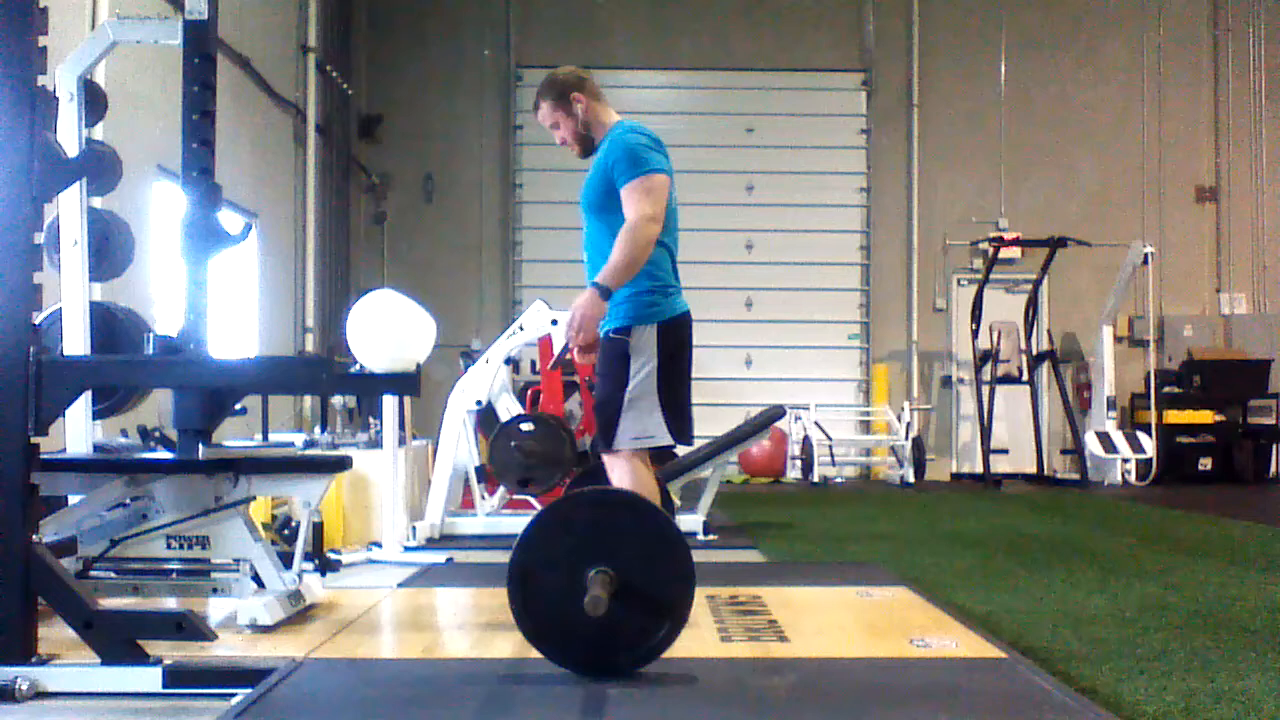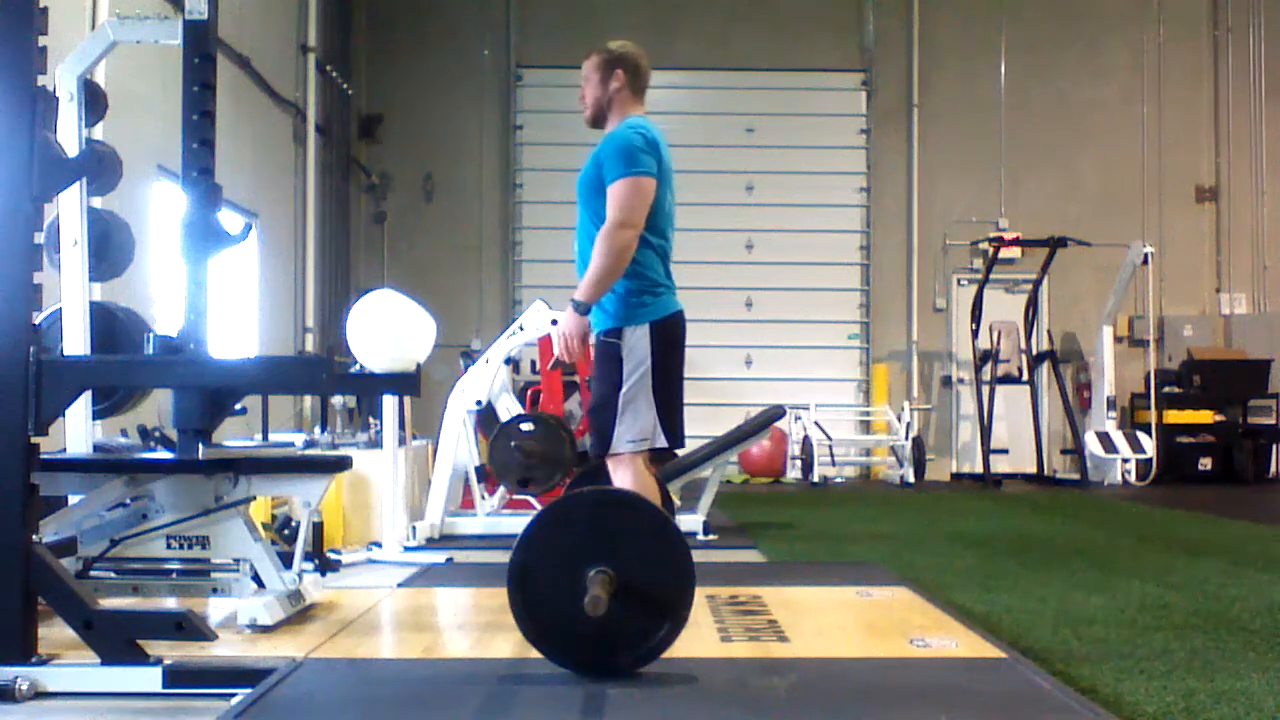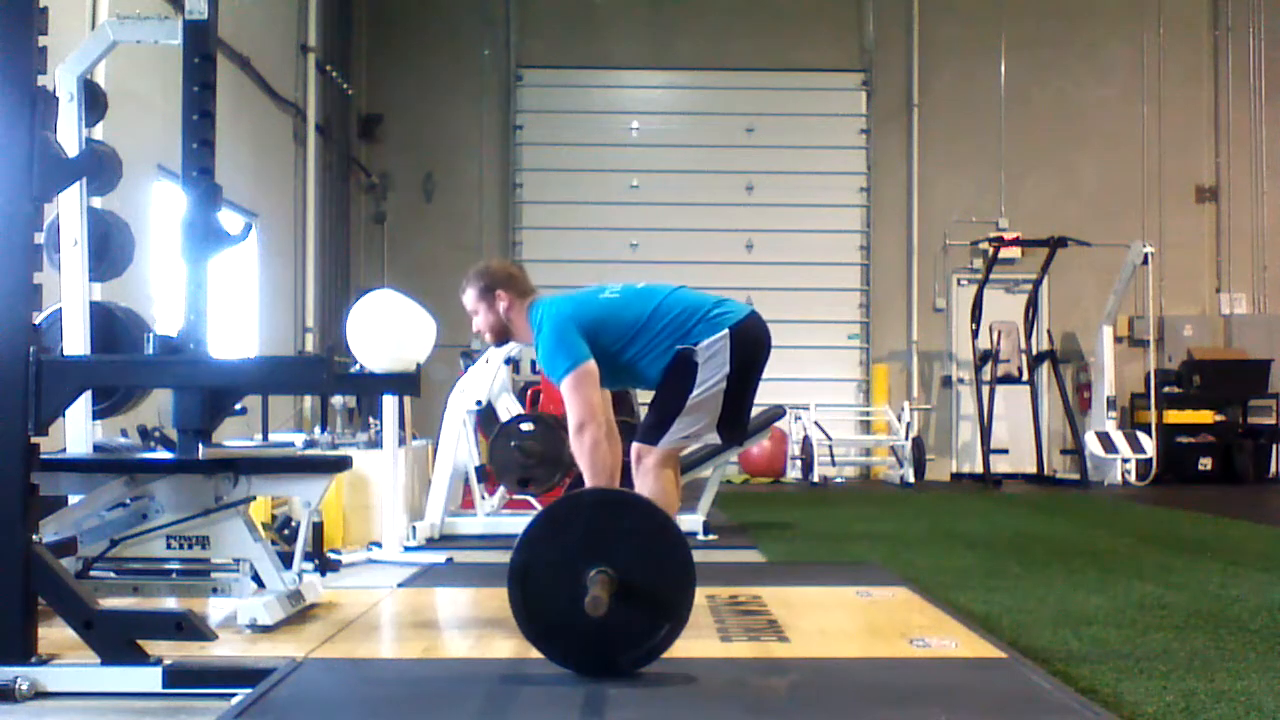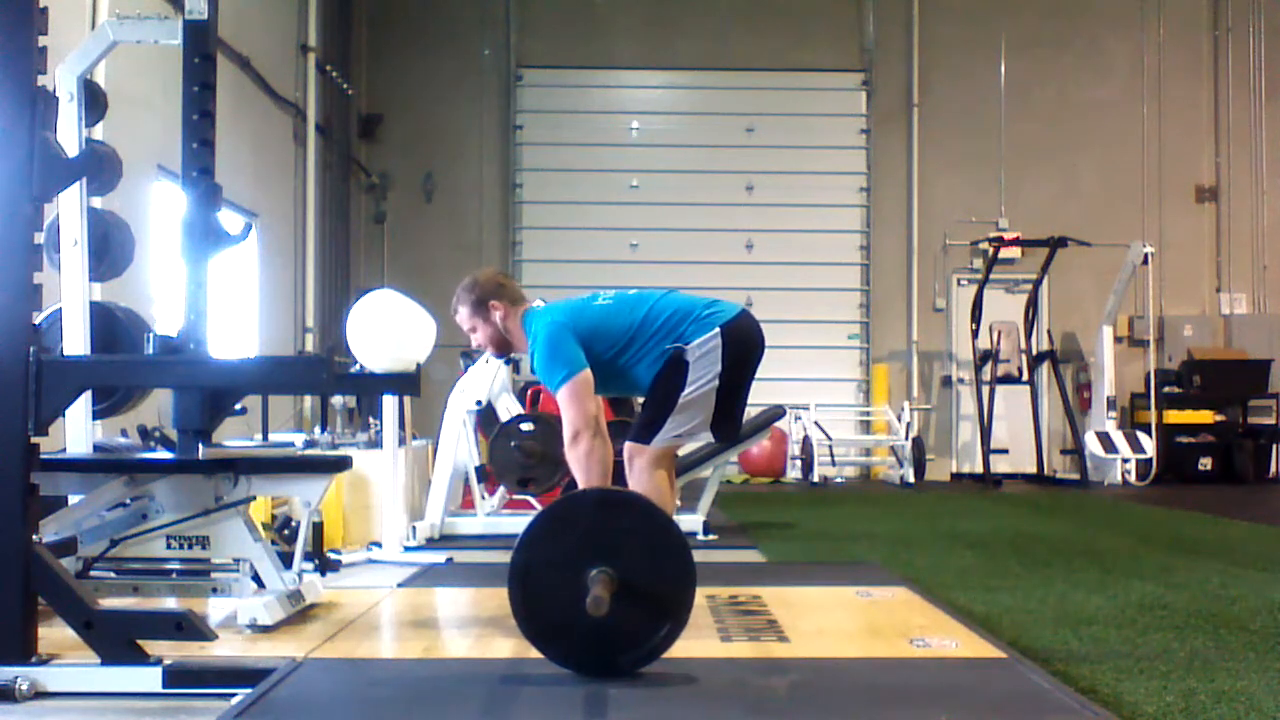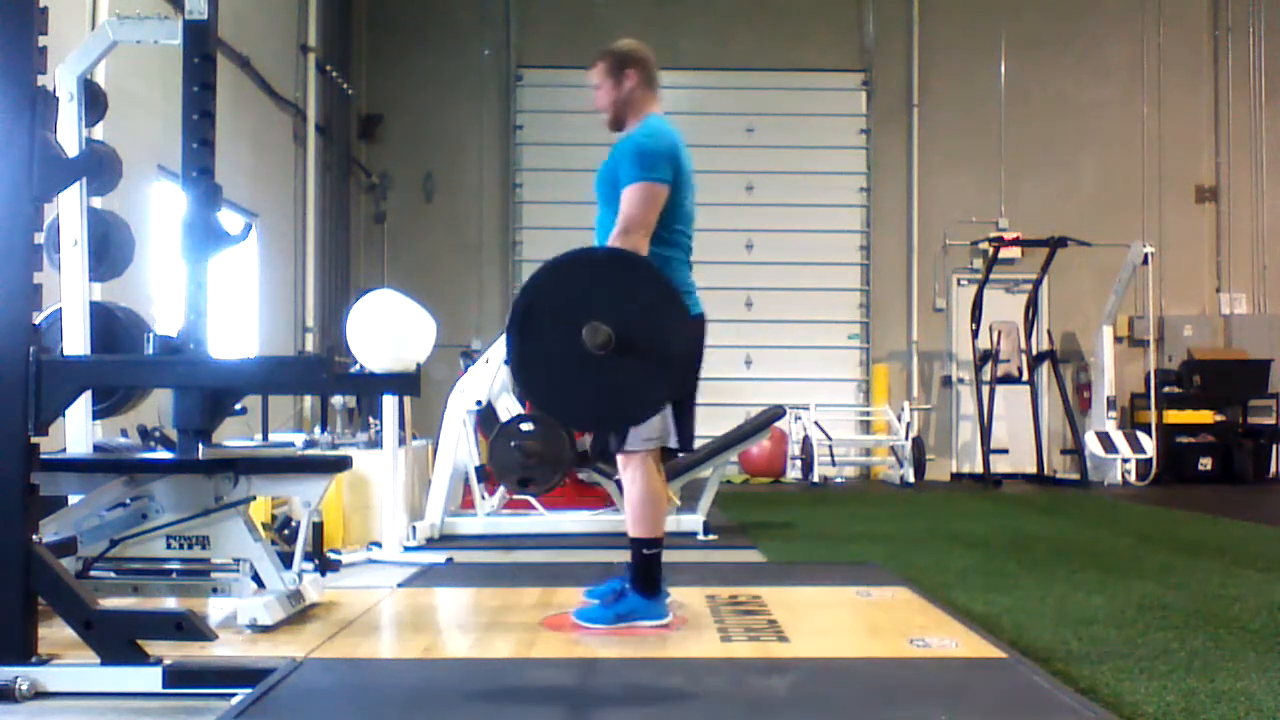
dt=1s
person 1, frame 1
left shoulder: (630, 143)
right shoulder: (612, 155)
left elbow: (645, 223)
left wrist: (597, 291)
right wrist: (600, 324)
left hip: (643, 322)
right hip: (633, 321)
left knee: (624, 449)
right knee: (629, 449)
person 1, frame 2
left shoulder: (629, 143)
right shoulder: (630, 142)
left elbow: (622, 232)
left wrist: (579, 307)
right wrist: (589, 313)
left hip: (634, 323)
right hip: (636, 320)
left knee: (625, 453)
right knee: (624, 453)
person 1, frame 3
left shoulder: (554, 327)
right shoulder: (559, 315)
left elbow: (585, 429)
right elbow: (602, 427)
left hip: (721, 339)
right hip: (735, 332)
left knee: (651, 456)
right knee: (657, 455)
person 1, frame 4
left shoulder: (548, 334)
right shoulder: (553, 323)
left elbow: (580, 435)
right elbow: (594, 432)
left hip: (716, 339)
right hip: (726, 333)
left knee: (642, 455)
right knee: (653, 454)
person 1, frame 5
left shoulder: (646, 141)
right shoulder: (654, 141)
left elbow: (631, 235)
left knee: (637, 455)
right knee: (638, 453)
left ankle: (646, 597)
right ankle: (642, 580)
